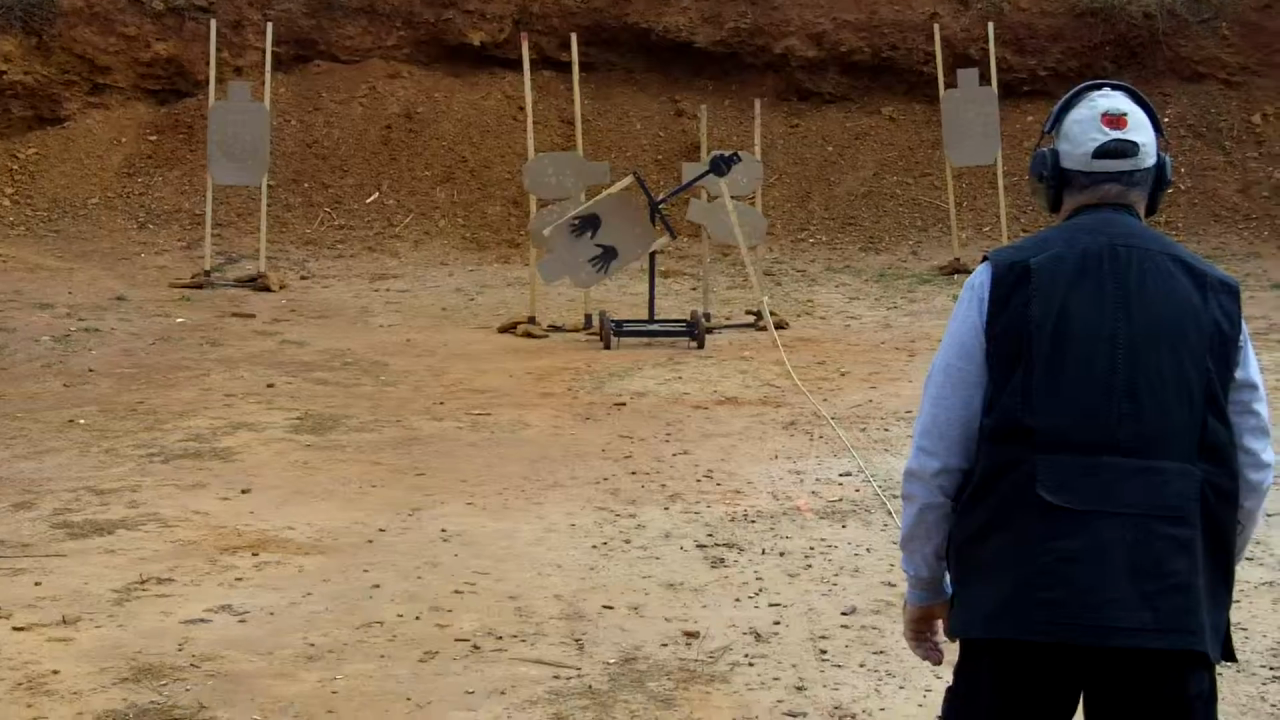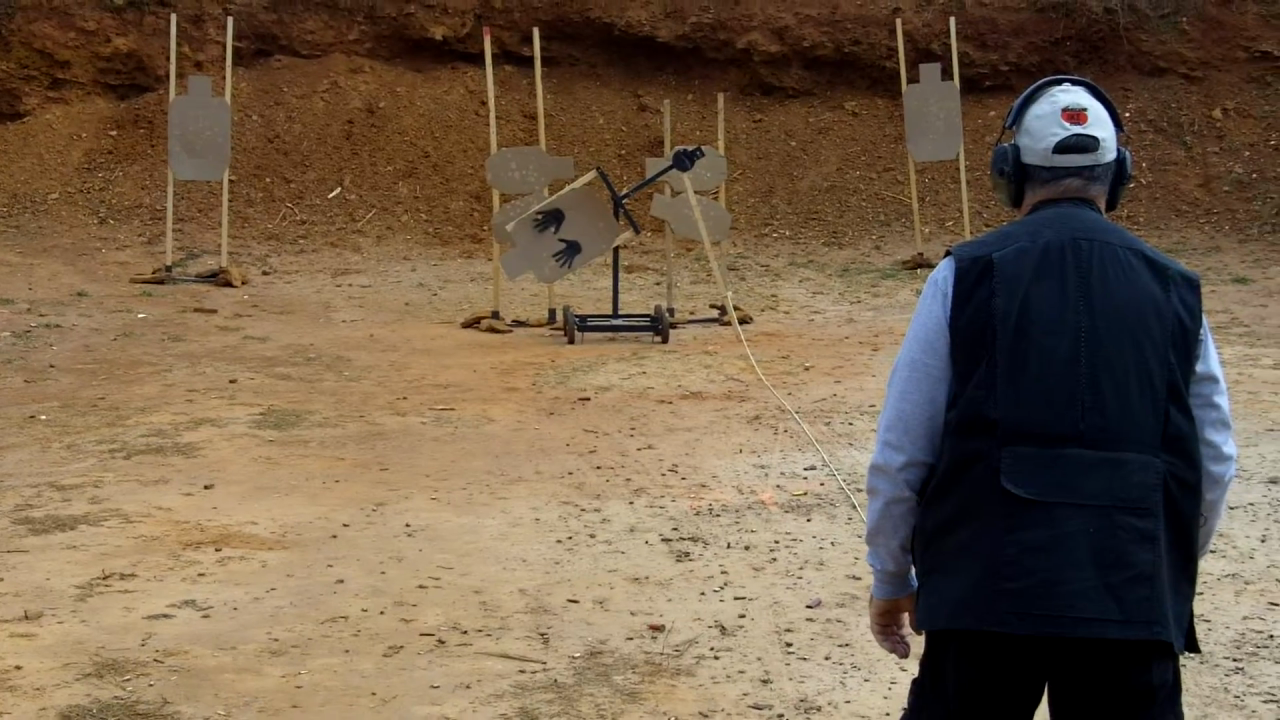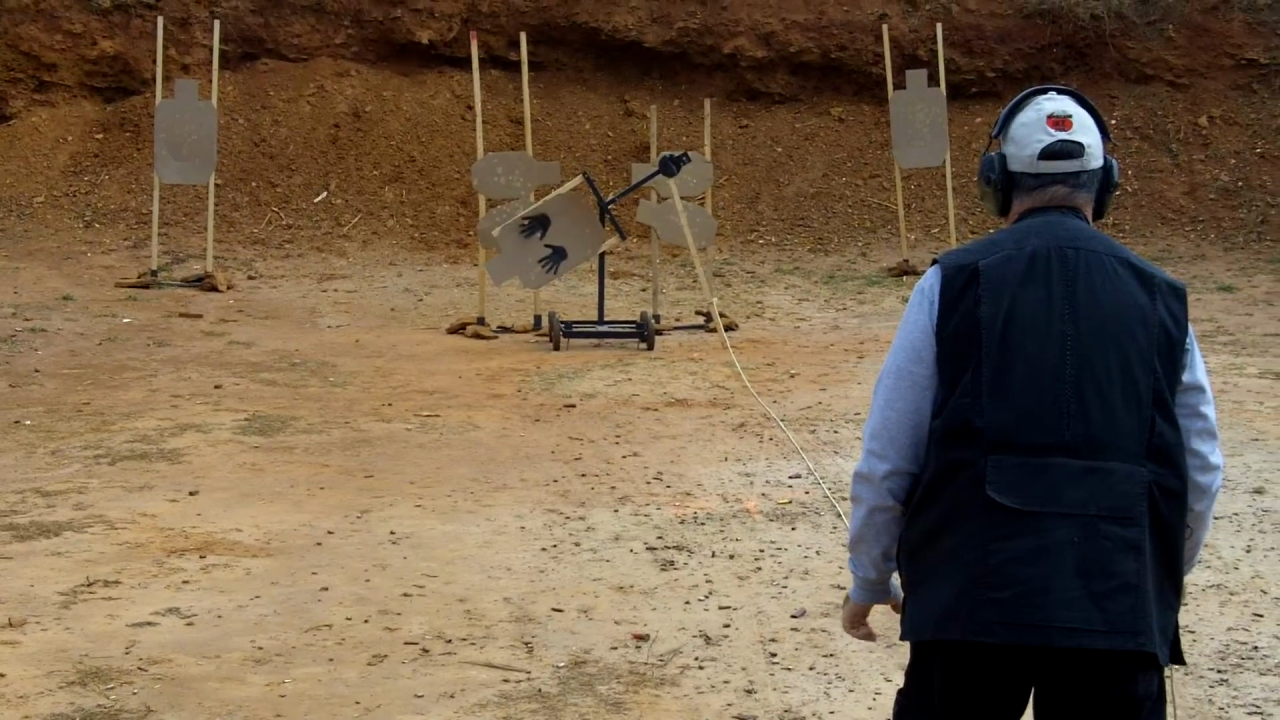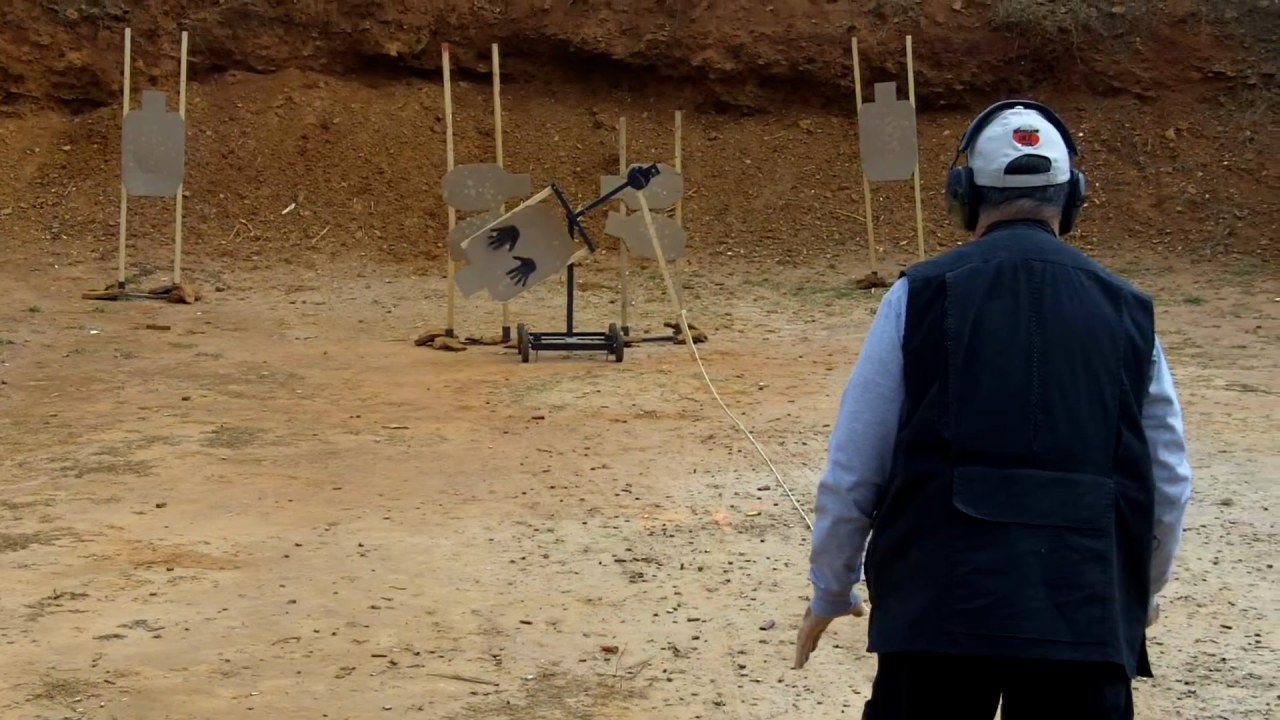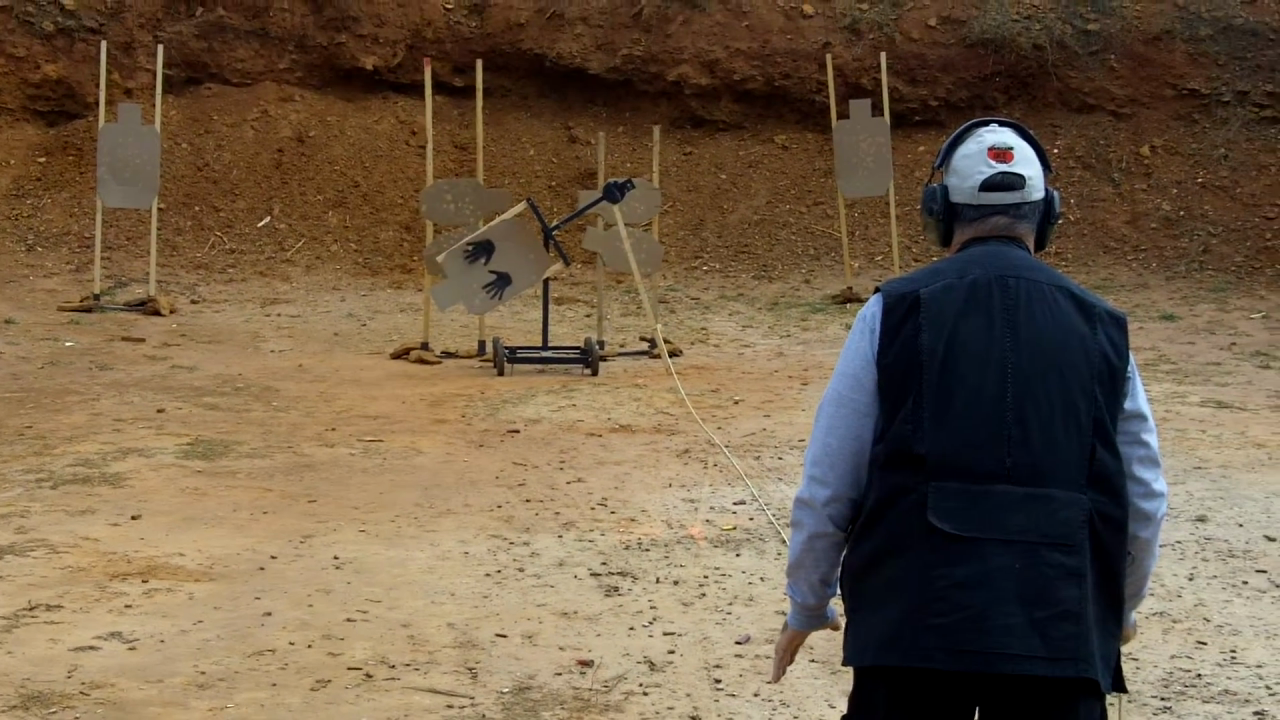
dt=0.5s
person 1, frame 1
left shoulder: (1004, 280)
right shoulder: (1214, 296)
left elbow: (936, 459)
left wrist: (925, 583)
right wrist: (1204, 582)
left hip: (1020, 599)
right hip: (1169, 608)
person 1, frame 2
left shoulder: (968, 275)
right shoulder: (1174, 290)
left elbow: (902, 452)
right elbow: (1213, 462)
left wrist: (891, 577)
right wrist: (1171, 571)
left hip: (985, 589)
right hip: (1133, 596)
person 1, frame 3
left shoulder: (953, 283)
right shoulder: (1161, 299)
left elbow: (886, 460)
right elbow: (1200, 471)
left wrist: (869, 578)
right wrist: (1162, 581)
left hip: (971, 597)
right hip: (1118, 605)
person 1, frame 4
left shoulder: (921, 295)
right shoulder: (1127, 311)
left elbow: (851, 472)
right elbow: (1168, 484)
left wrist: (830, 590)
right wrist: (1138, 593)
left hip: (938, 609)
right hip: (1085, 615)
person 1, frame 5
left shoulder: (895, 312)
right shoulder: (1101, 328)
left elbow: (827, 488)
right elbow: (1144, 500)
left wrist: (806, 605)
right wrist: (1117, 608)
left hip: (913, 624)
right hip: (1059, 631)
